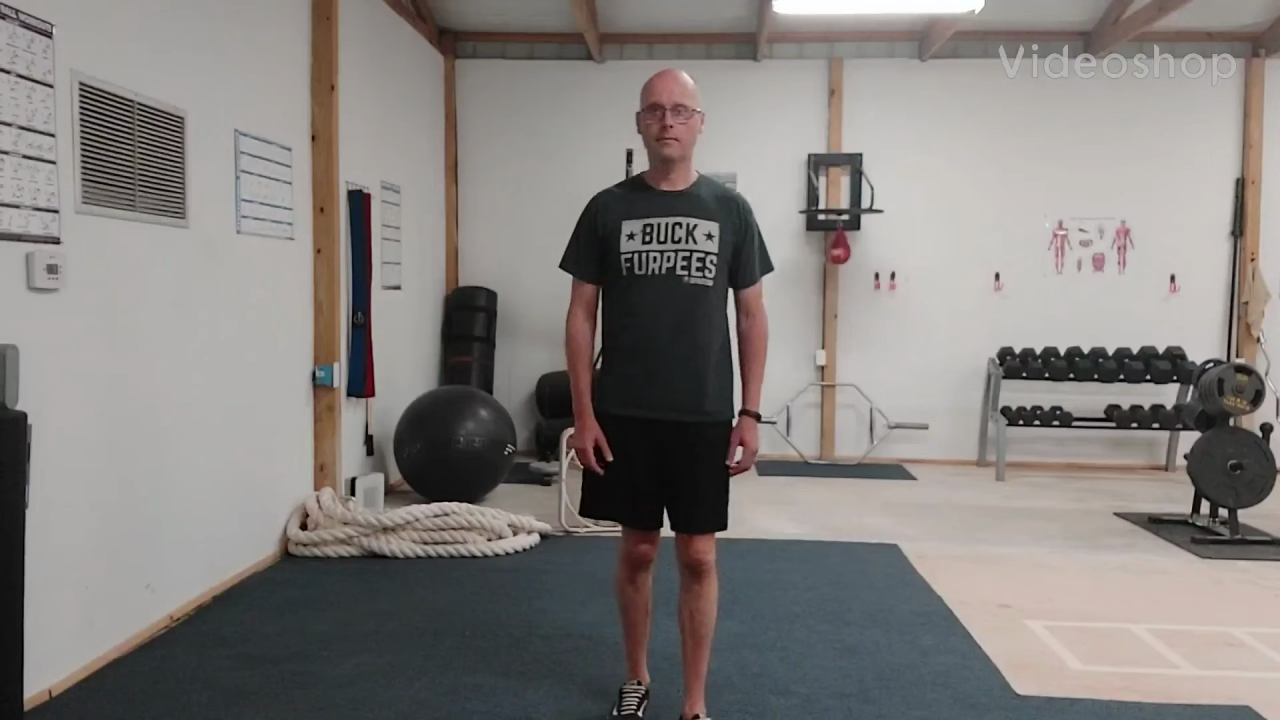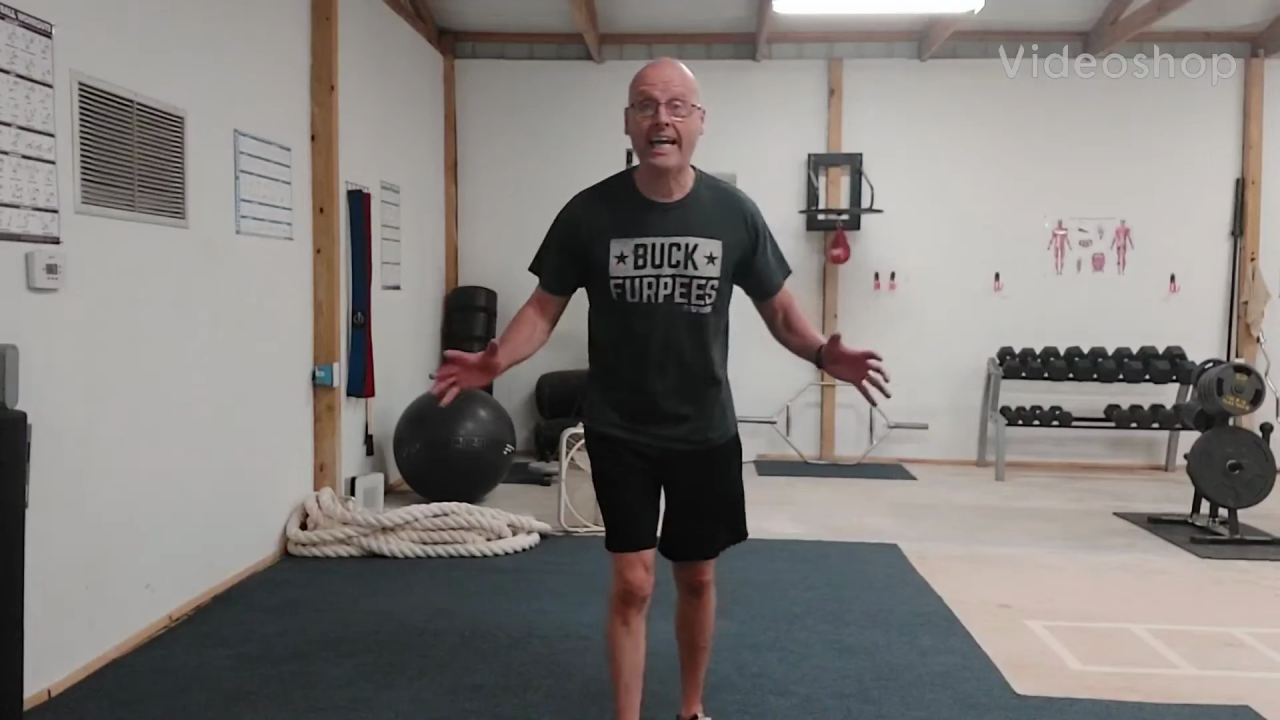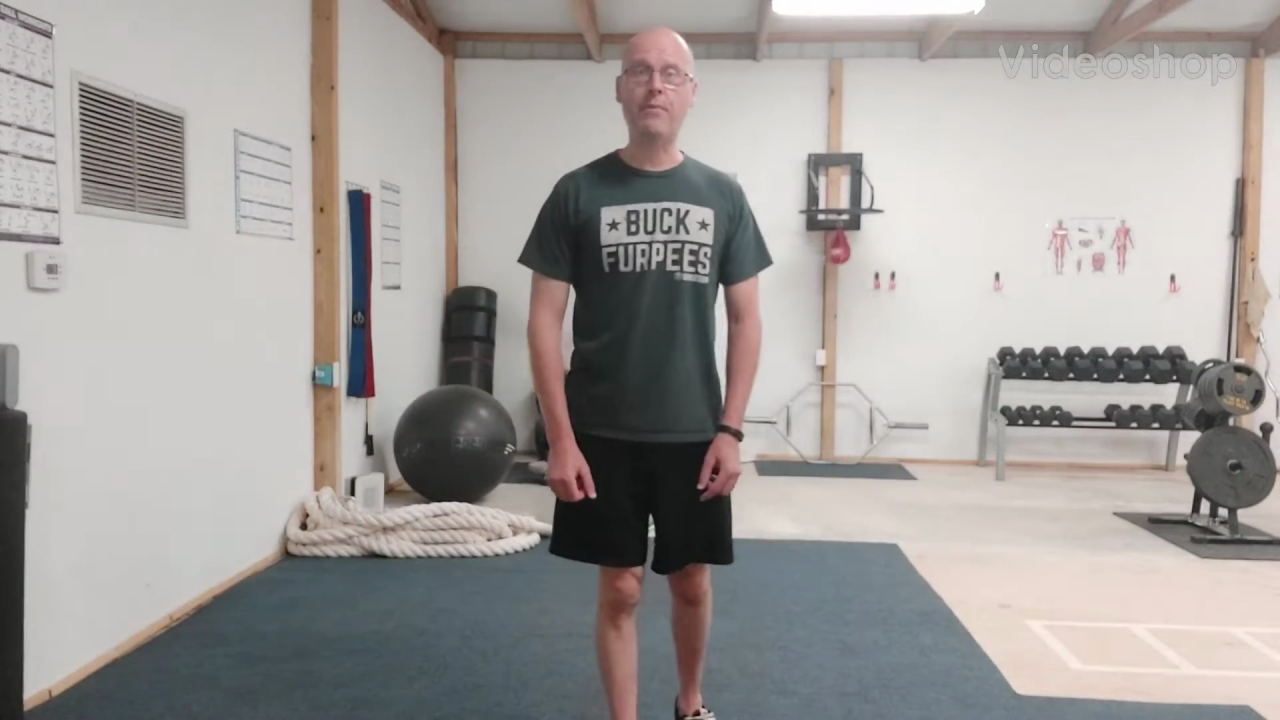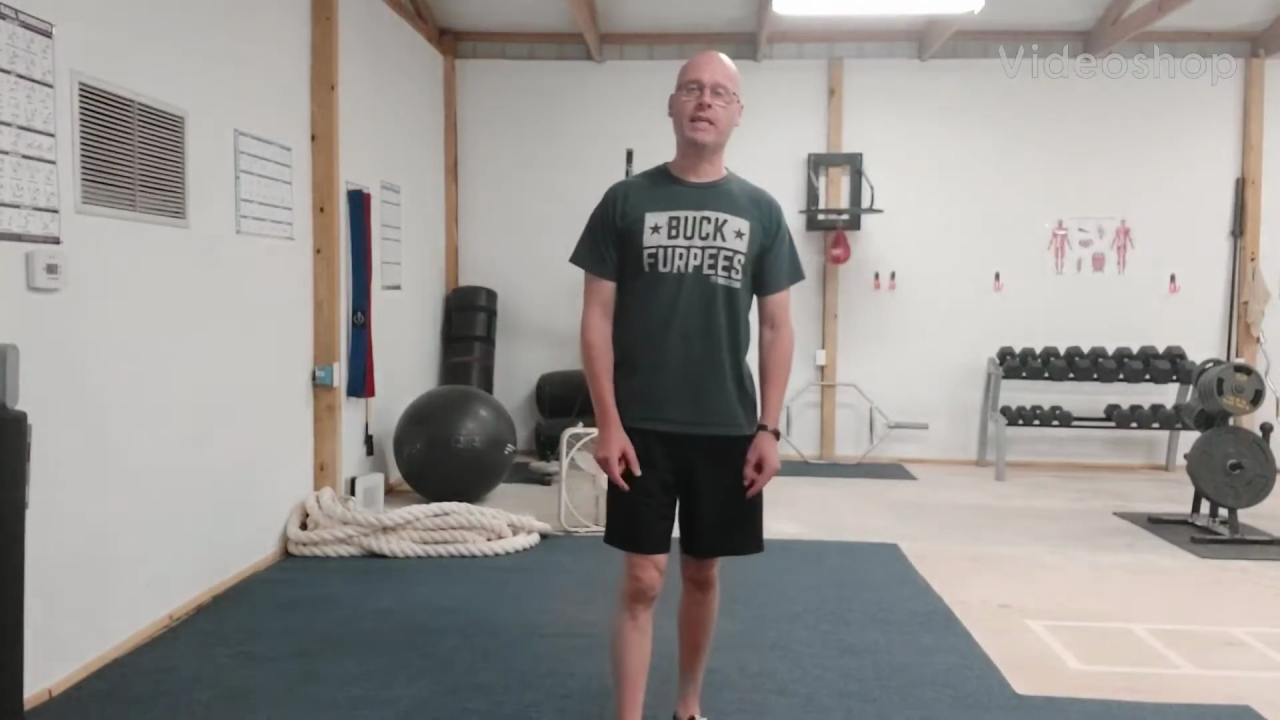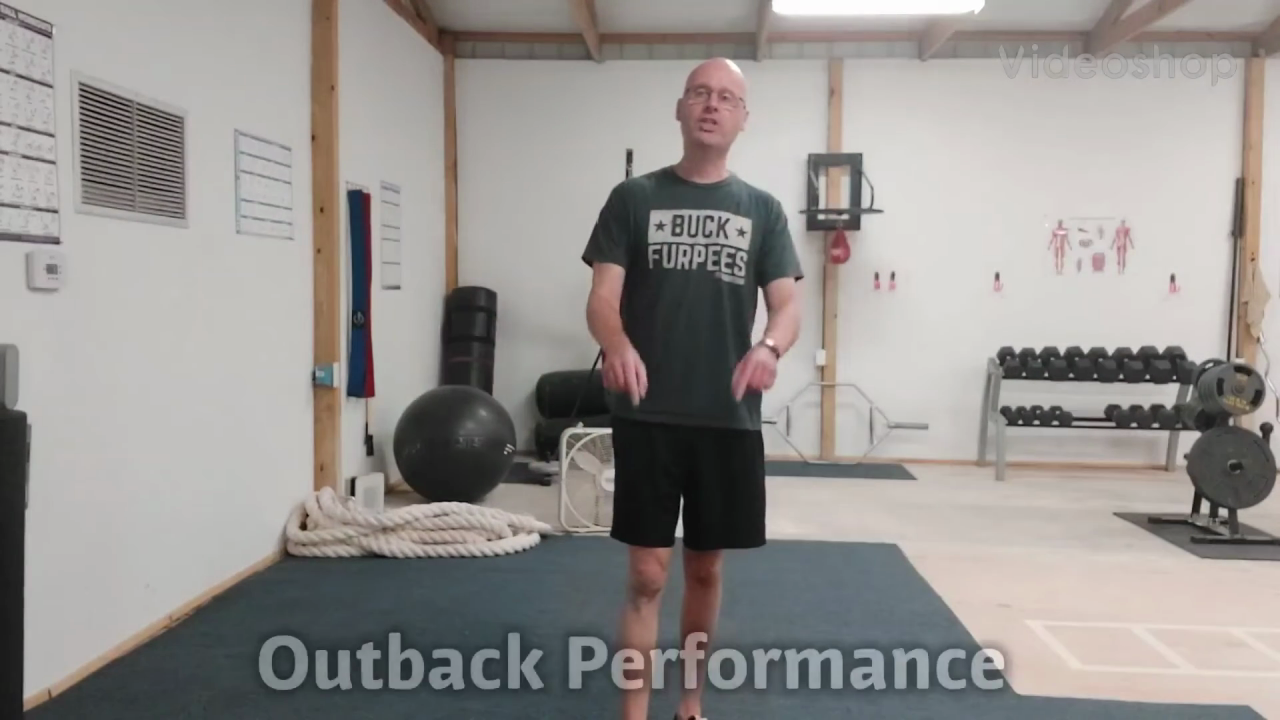
dt=1s
person 1, frame 1
left shoulder: (730, 209)
right shoulder: (607, 208)
left elbow: (752, 314)
right elbow: (582, 314)
left wrist: (750, 412)
right wrist: (584, 412)
left hip: (704, 416)
right hip: (626, 414)
left knee: (698, 558)
right knee: (637, 552)
person 1, frame 2
left shoulder: (734, 212)
right shoulder: (589, 213)
left elbow: (778, 308)
right elbow: (545, 305)
left wrist: (825, 352)
right wrist: (496, 359)
left hip: (706, 432)
right hip: (619, 432)
left knee: (697, 577)
right knee: (632, 584)
person 1, frame 3
left shoulder: (722, 195)
right shoulder: (578, 192)
left elbow: (744, 320)
right elbow: (544, 321)
left wrist: (730, 430)
right wrist: (561, 438)
left hip: (693, 433)
right hip: (604, 435)
left knee: (691, 583)
right knee: (619, 589)
person 1, frame 4
left shoulder: (760, 209)
right shoulder: (626, 200)
left elbow: (777, 326)
right elbow: (597, 317)
left wrist: (768, 428)
right wrist: (608, 423)
left hip: (724, 429)
right hip: (642, 427)
left knee: (702, 573)
right knee: (641, 580)
person 1, frame 5
left shoulder: (762, 209)
right shoulder: (633, 198)
left elbow: (788, 308)
right elbow: (601, 299)
left wrist: (769, 346)
right wrist: (618, 346)
left hip: (728, 422)
right hip: (648, 419)
left knee: (706, 568)
right knee: (646, 575)
